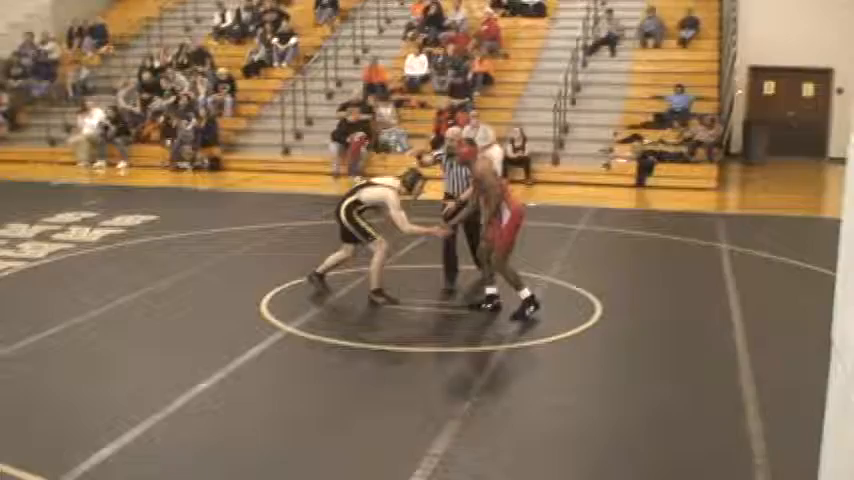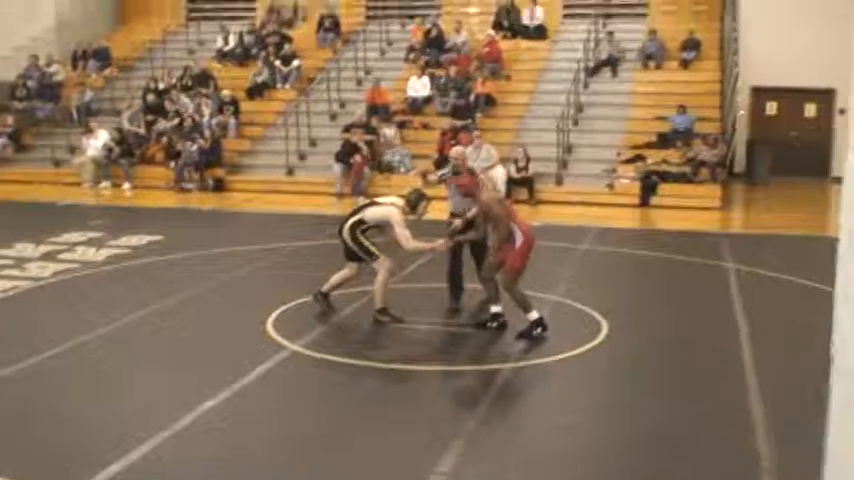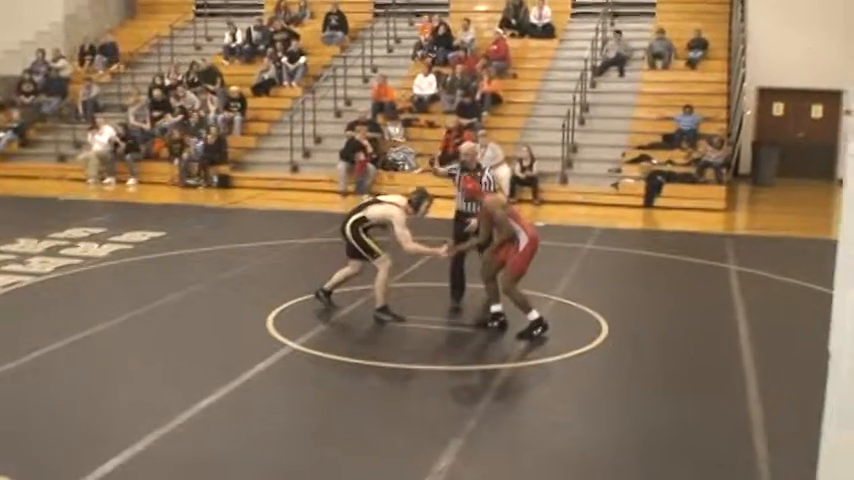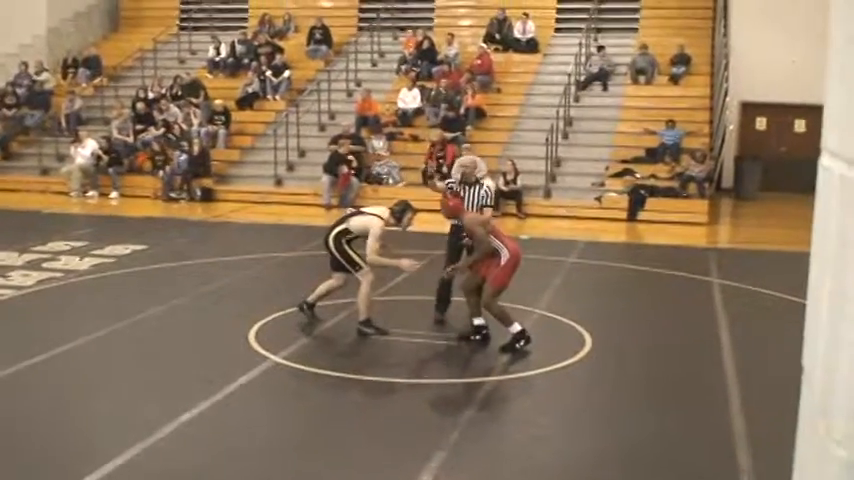
dt=0.3s
person 1, frame 1
right shoulder: (442, 153)
right elbow: (427, 162)
left wrist: (458, 202)
right wrist: (420, 158)
right hip: (449, 200)
left knee: (475, 240)
right knee: (448, 241)
right ankle: (450, 281)
person 1, frame 2
right shoulder: (447, 172)
right elbow: (432, 180)
left wrist: (463, 220)
right wrist: (425, 177)
left hip: (474, 221)
right hip: (455, 219)
left knee: (481, 259)
right knee: (454, 261)
right ankle: (454, 300)
person 1, frame 3
left shoulder: (486, 174)
right shoulder: (456, 169)
right elbow: (439, 173)
left wrist: (479, 220)
right wrist: (433, 164)
right hip: (461, 218)
right knee: (456, 259)
right ankle: (456, 299)
person 1, frame 4
left shoulder: (485, 189)
right shoulder: (453, 183)
left elbow: (487, 215)
right elbow: (438, 187)
right hip: (456, 231)
right ankle: (440, 310)
person 2, frame 1
left shoulder: (481, 169)
right shoulder: (476, 172)
left elbow: (495, 197)
right elbow: (472, 205)
left wrist: (485, 225)
right wrist: (452, 223)
left hip: (508, 215)
right hip: (499, 215)
left knee: (499, 263)
right knee: (483, 255)
left ankle: (530, 302)
right ankle: (492, 298)
person 2, frame 2
left shoulder: (486, 199)
right shoulder: (482, 202)
left elbow: (504, 225)
right elbow: (480, 232)
left wrist: (494, 252)
right wrist: (457, 239)
left hip: (519, 238)
right hip: (509, 238)
left knee: (508, 285)
right knee: (486, 274)
left ankle: (538, 323)
right ankle: (497, 317)
person 2, frame 3
left shoulder: (490, 203)
right shoulder: (485, 208)
left elbow: (507, 230)
right elbow: (482, 238)
left wrist: (492, 250)
right wrist: (459, 248)
left hip: (524, 240)
right hip: (513, 240)
left knee: (507, 286)
right knee: (487, 273)
left ankle: (538, 323)
right ankle: (498, 316)
person 2, frame 4
left shoulder: (469, 221)
right shoulder: (469, 220)
left elbow: (486, 247)
right elbow: (481, 249)
left wrist: (467, 263)
right wrist: (460, 266)
left hip: (507, 255)
right hip: (496, 255)
left knee: (488, 301)
right knee: (468, 287)
left ankle: (520, 336)
right ankle: (480, 331)
person 3, frame 1
left shoulder: (396, 183)
right shoulder: (392, 195)
right elbow: (405, 227)
right wrist: (432, 231)
left hip: (347, 209)
right hip: (348, 211)
left knee: (348, 251)
right knee: (381, 247)
left ankle: (317, 275)
right ankle: (375, 294)
person 3, frame 2
left shoulder: (400, 203)
right shoulder: (396, 214)
right elbow: (409, 245)
right wrist: (434, 246)
left hip: (351, 228)
right hip: (352, 230)
left knee: (352, 270)
right knee: (385, 266)
left ankle: (322, 294)
right ankle: (380, 312)
person 3, frame 3
left shoulder: (402, 200)
right shoulder: (398, 214)
right elbow: (408, 246)
right wrist: (436, 251)
left hip: (353, 226)
right hip: (354, 227)
left knee: (355, 267)
right knee: (385, 265)
left ankle: (324, 292)
right ankle: (381, 311)
person 3, frame 4
left shoulder: (385, 211)
right shoulder: (378, 225)
right elbow: (370, 258)
right wrist: (399, 263)
left hip: (336, 238)
right hip: (336, 239)
left knee: (339, 280)
right knee: (367, 277)
left ankle: (307, 304)
right ankle: (364, 324)
